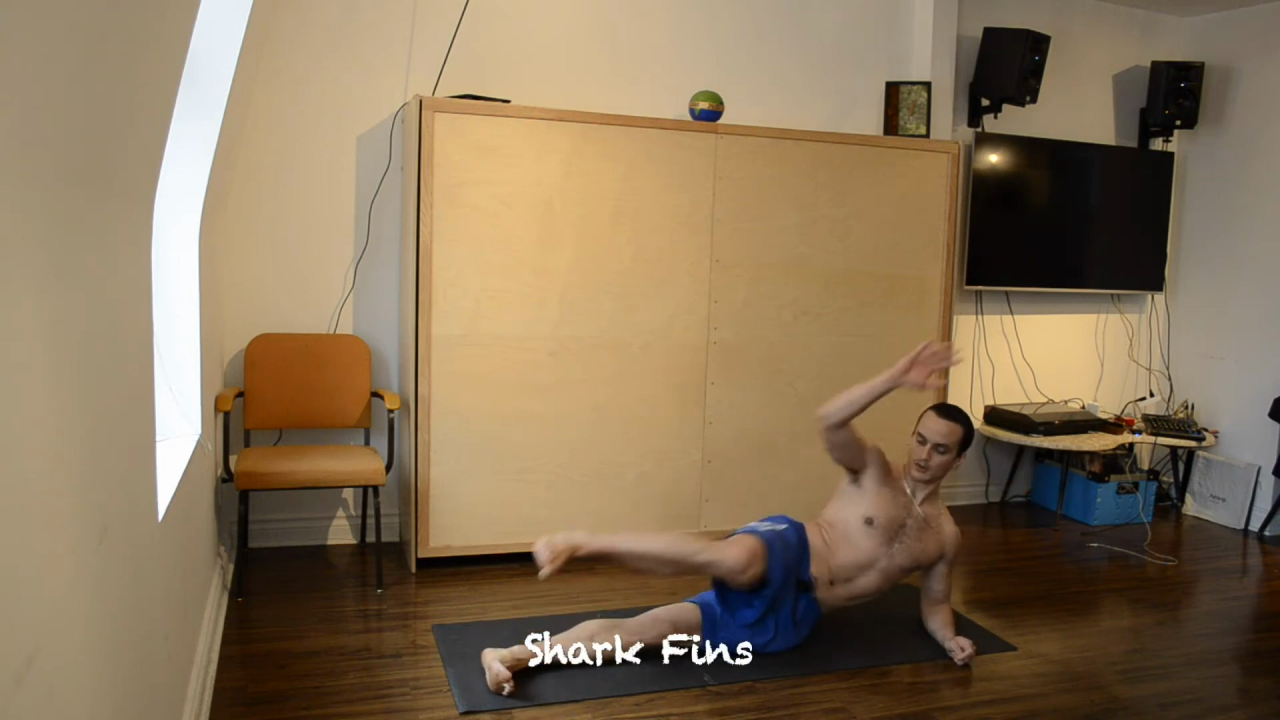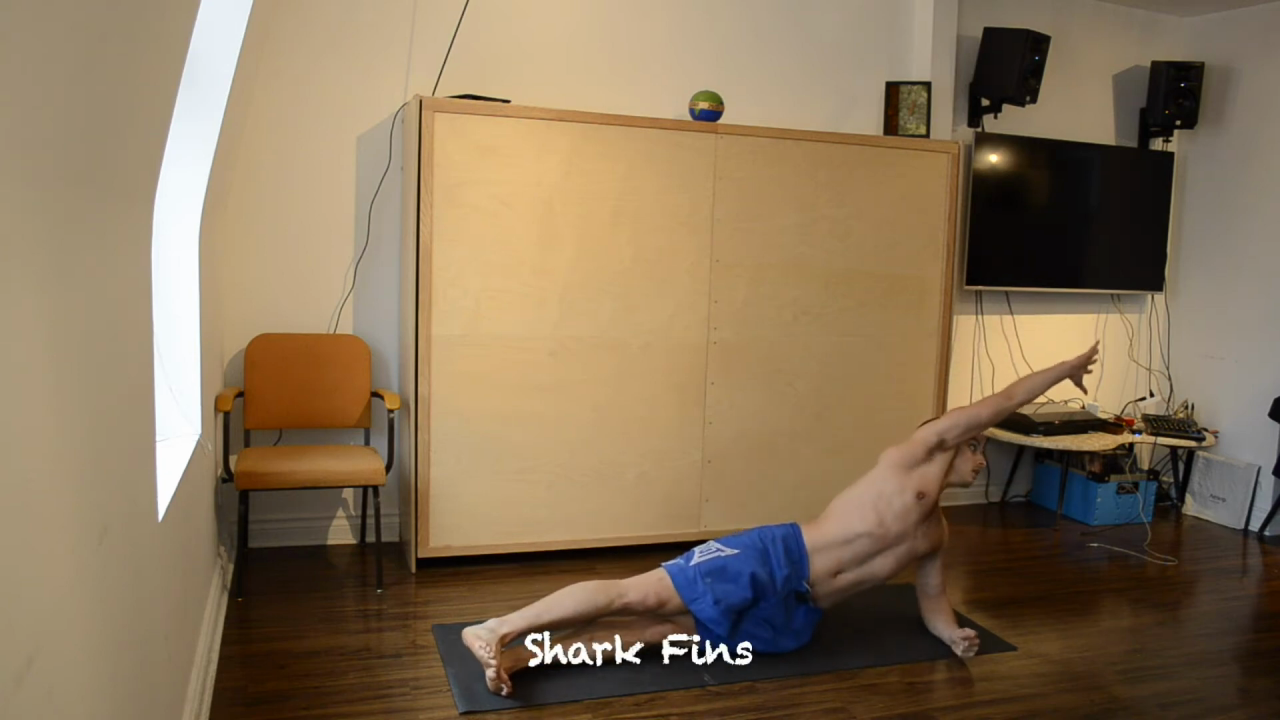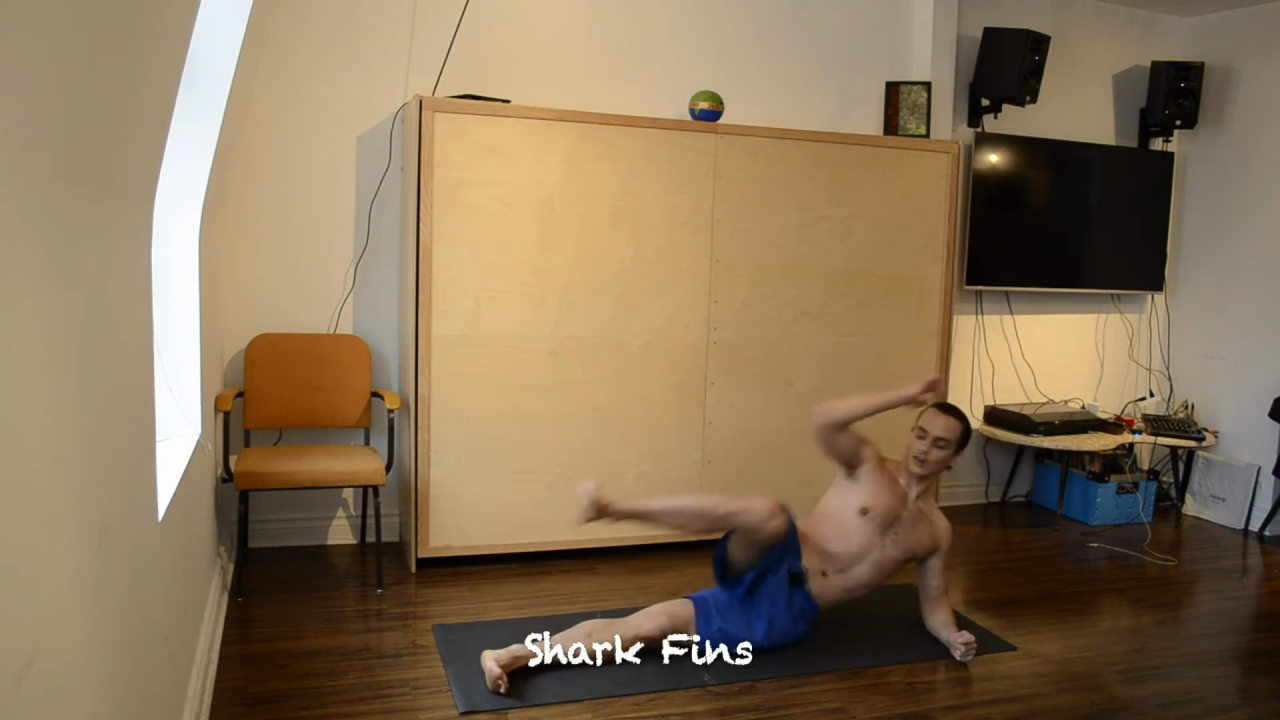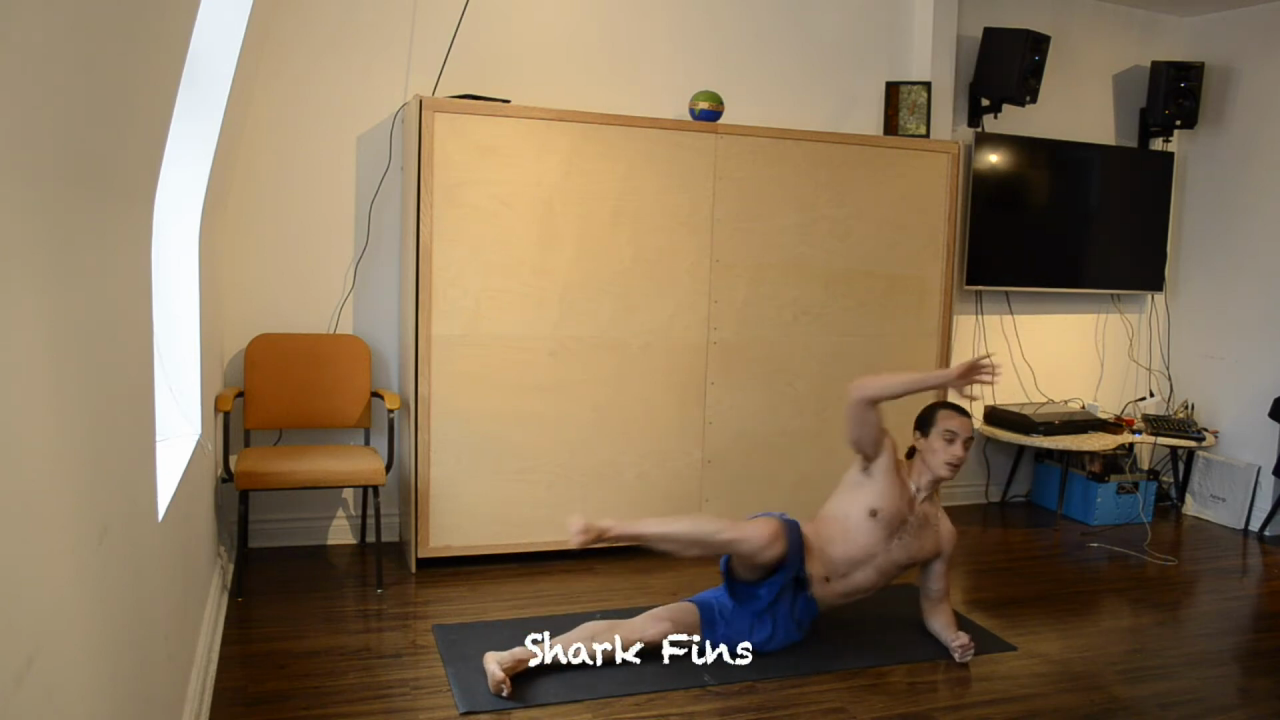
dt=0.7s
person 1, frame 1
left shoulder: (945, 536)
right shoulder: (871, 470)
left elbow: (935, 601)
right elbow: (830, 420)
left wrist: (949, 638)
right wrist: (896, 378)
left hip: (793, 618)
right hip: (782, 554)
left knee: (660, 625)
right knee: (741, 560)
left ankle: (519, 654)
right ankle: (583, 542)
person 1, frame 2
left shoulder: (934, 531)
right shoulder: (920, 456)
left elbow: (932, 599)
right elbow: (997, 403)
left wrist: (954, 634)
right wrist: (1064, 369)
left hip: (790, 617)
right hip: (773, 561)
left knee: (664, 628)
right knee: (642, 598)
left ankle: (519, 655)
right ankle: (497, 633)
person 1, frame 3
left shoulder: (936, 532)
right shoulder: (870, 466)
left elbow: (933, 600)
right elbow: (823, 418)
left wrist: (952, 634)
right wrist: (902, 397)
left hip: (788, 613)
right hip: (764, 567)
left knee: (660, 624)
right knee: (766, 515)
left ankle: (521, 656)
right ankle: (616, 508)
person 1, frame 4
left shoulder: (941, 534)
right shoulder: (882, 463)
left elbow: (934, 602)
right elbow: (859, 395)
left wrist: (952, 636)
right wrist: (944, 377)
left hip: (790, 616)
right hip: (770, 567)
left knee: (659, 629)
right knee: (762, 539)
left ankle: (524, 658)
right ankle: (611, 530)
